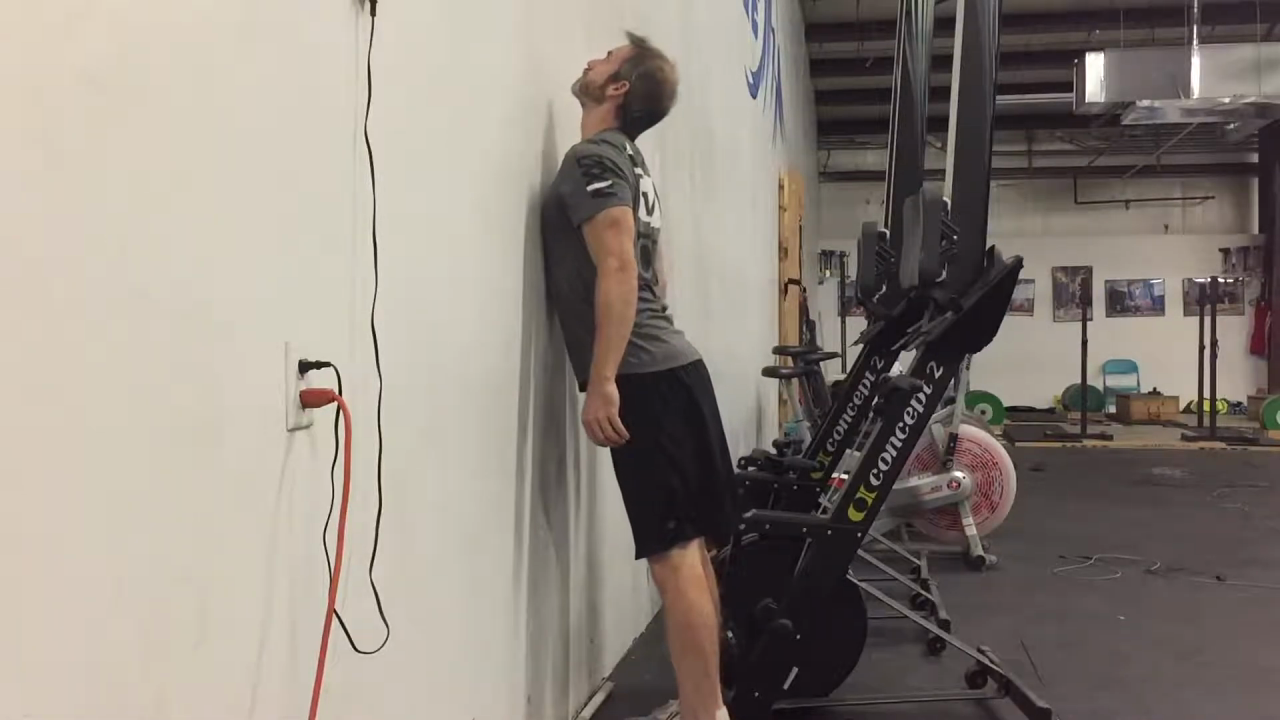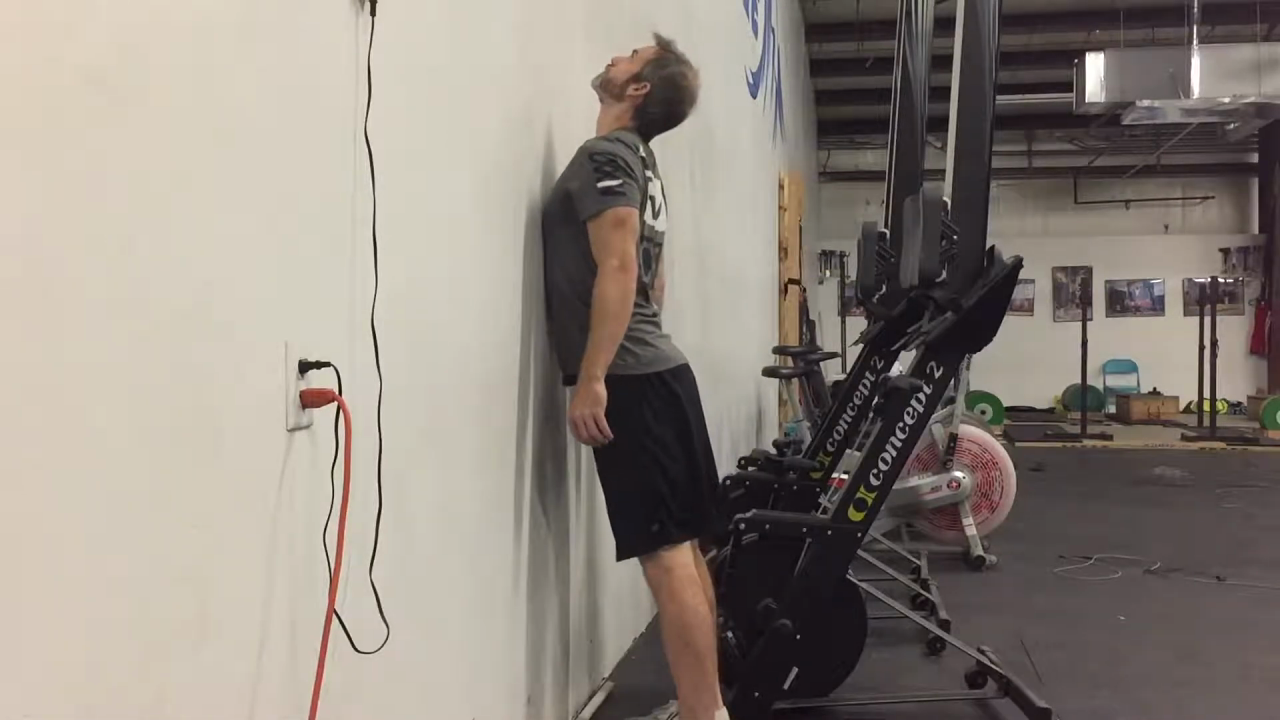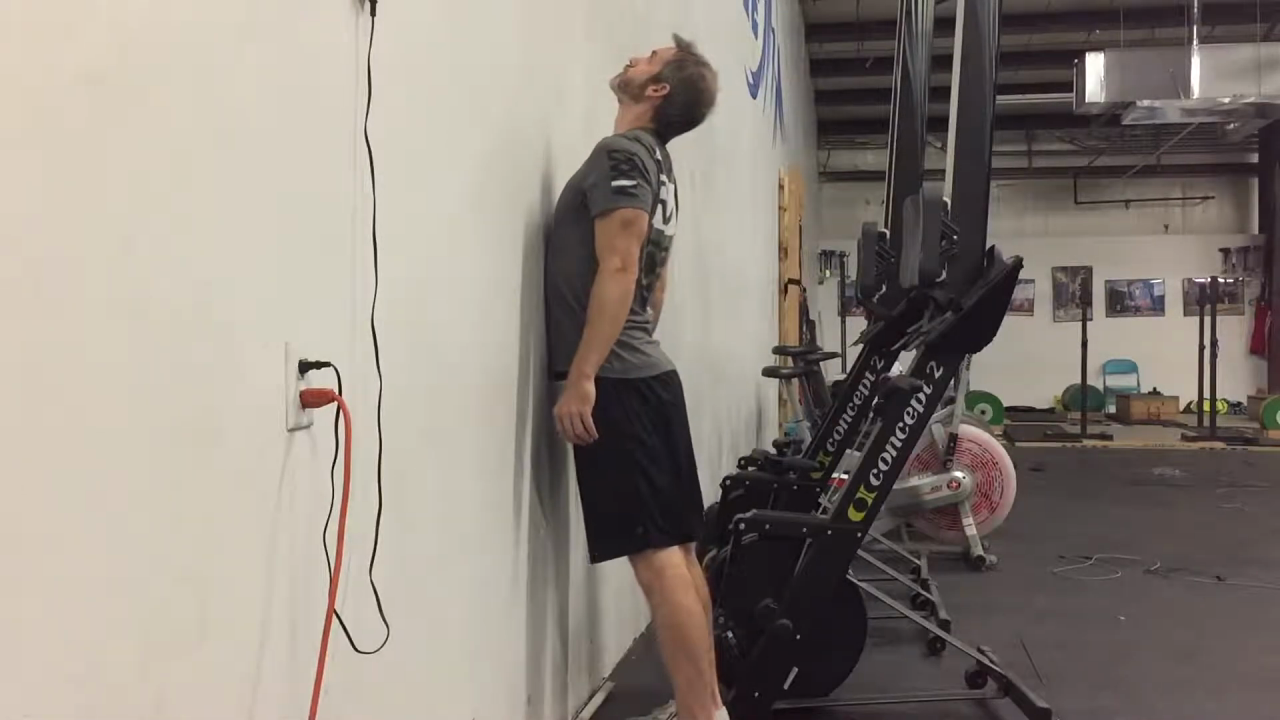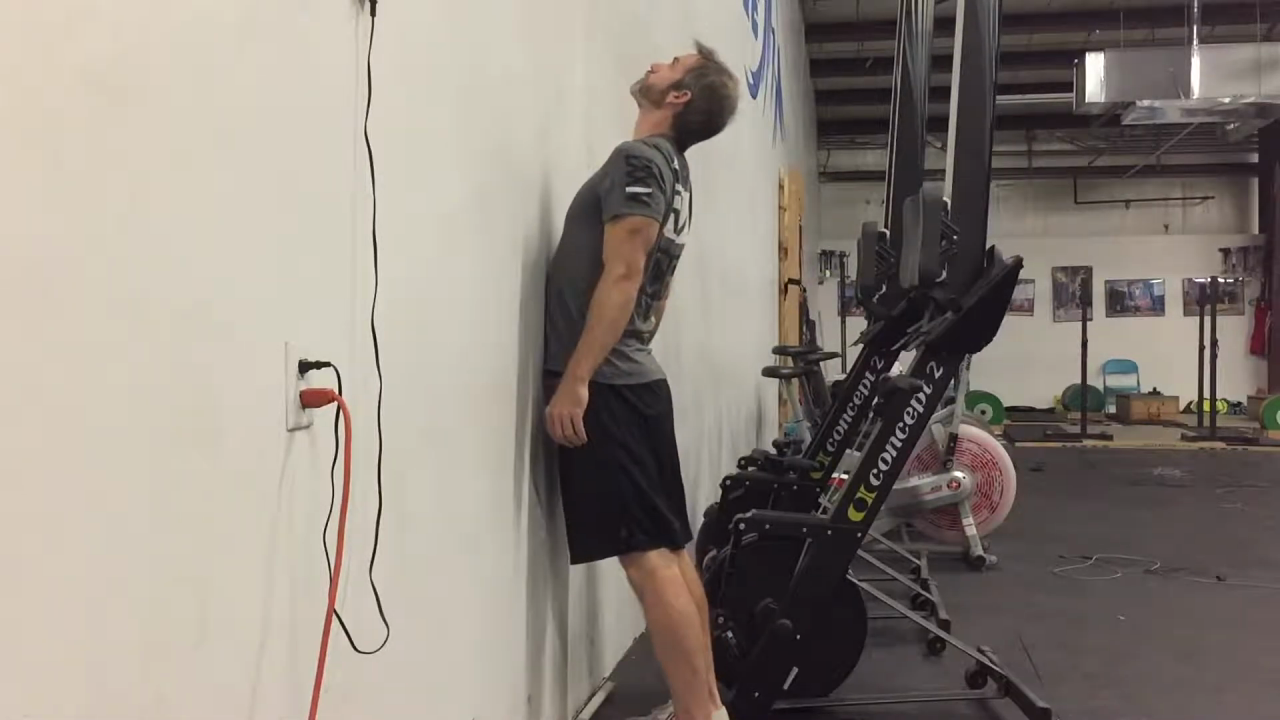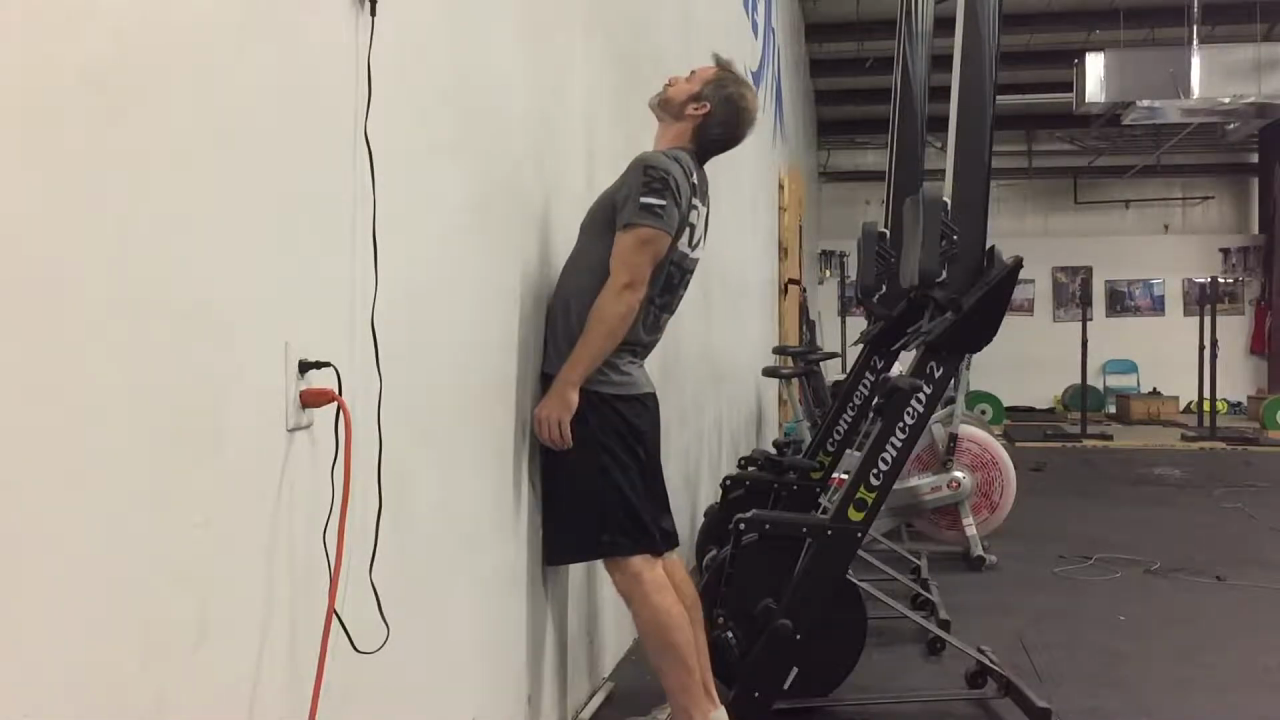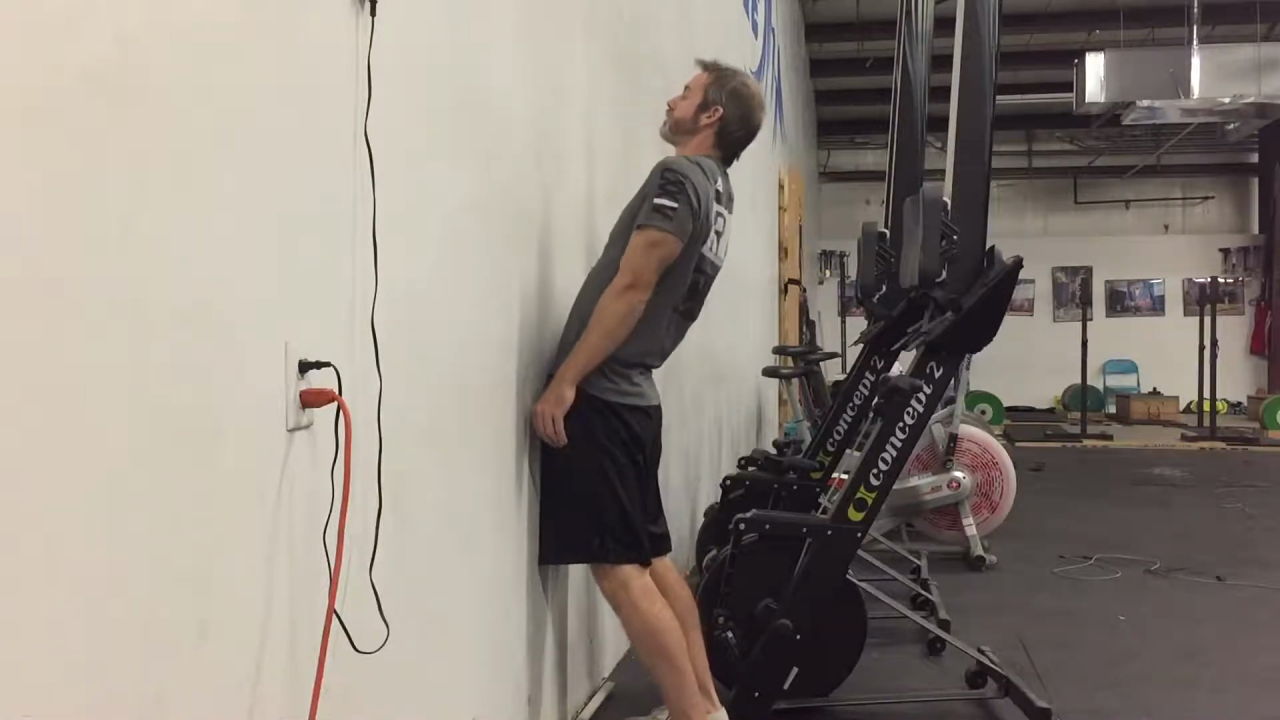
dt=0.5s
person 1, frame 1
left shoulder: (593, 158)
right shoulder: (626, 161)
left elbow: (618, 269)
left wrist: (603, 381)
left hip: (645, 378)
right hip: (671, 367)
left knee: (673, 553)
right knee: (689, 546)
person 1, frame 2
left shoulder: (605, 156)
right shoulder: (638, 163)
left elbow: (617, 269)
left wrist: (592, 379)
left hip: (630, 381)
right hip: (657, 371)
left knee: (664, 552)
right knee: (681, 547)
person 1, frame 3
left shoulder: (621, 154)
right shoulder: (653, 163)
left elbow: (617, 270)
left wrist: (581, 378)
left hip: (615, 383)
right hip: (644, 375)
left knee: (656, 554)
right knee: (673, 548)
person 1, frame 4
left shoulder: (638, 159)
right shoulder: (671, 170)
left elbow: (621, 277)
left wrist: (574, 380)
left hip: (605, 388)
right hip: (635, 381)
left knee: (645, 555)
right knee: (667, 550)
person 1, frame 5
left shoulder: (658, 171)
right shoulder: (690, 183)
left elbow: (625, 287)
left wrist: (565, 384)
left hip: (595, 393)
right hip: (624, 389)
left knee: (632, 560)
right knee: (656, 553)
person 1, frame 6
left shoulder: (679, 176)
right shoulder: (716, 190)
left elbow: (631, 288)
left wrist: (563, 381)
left hip: (600, 396)
right hip: (631, 396)
left knee: (618, 567)
right knee: (649, 557)
